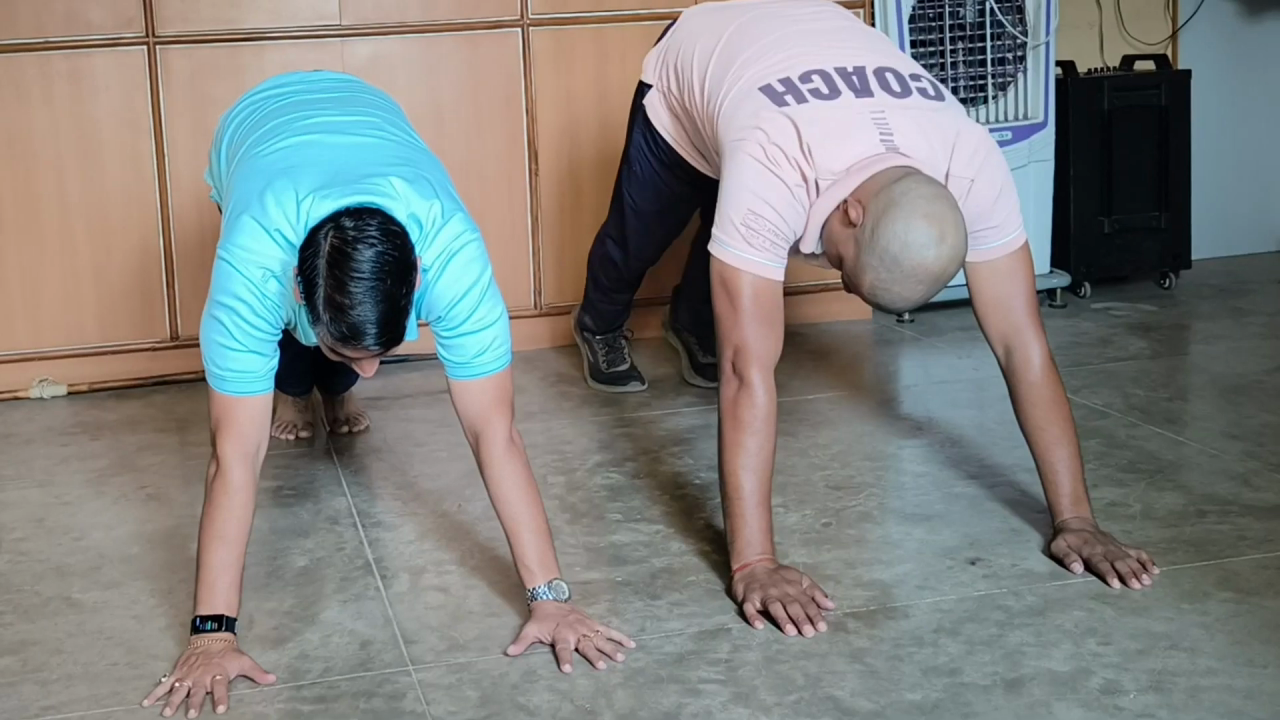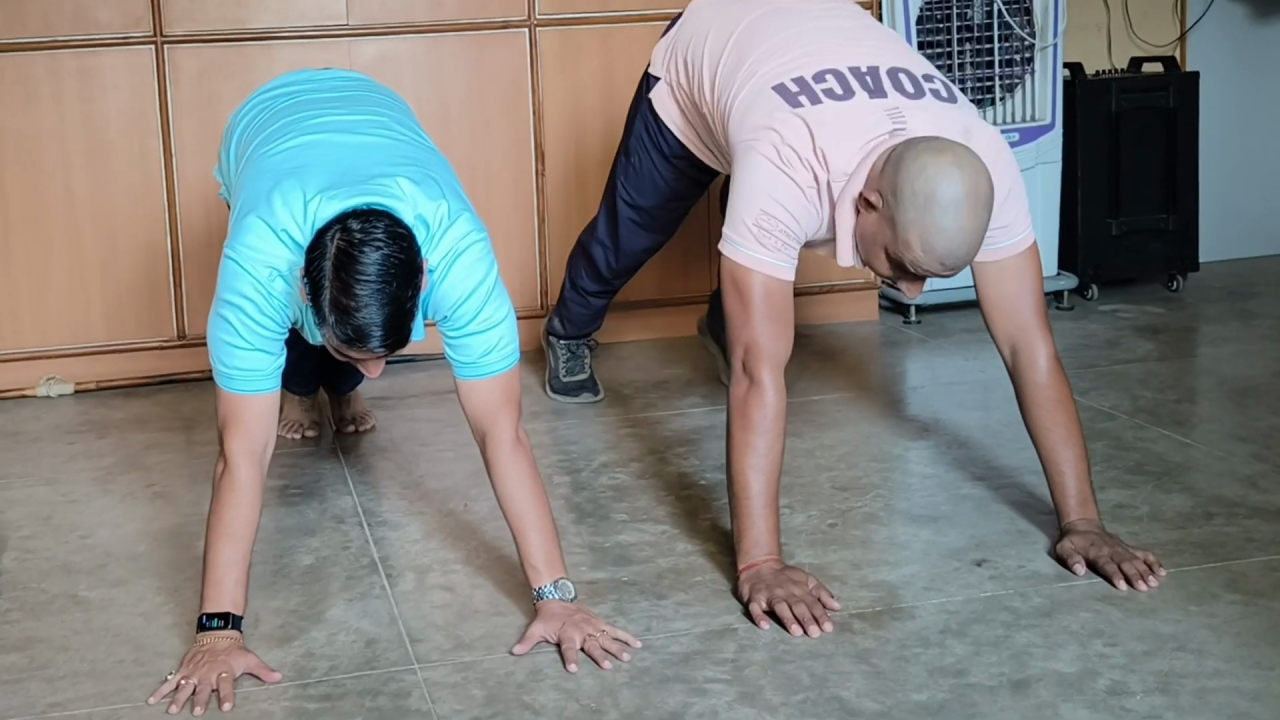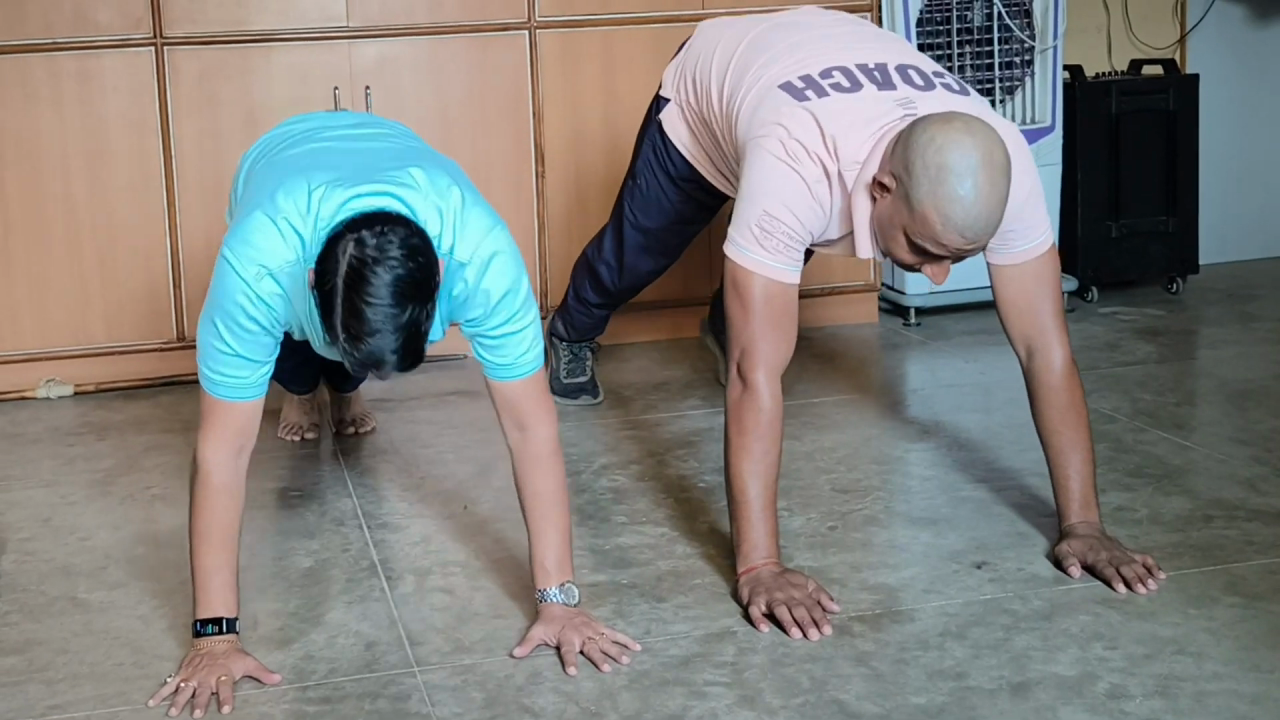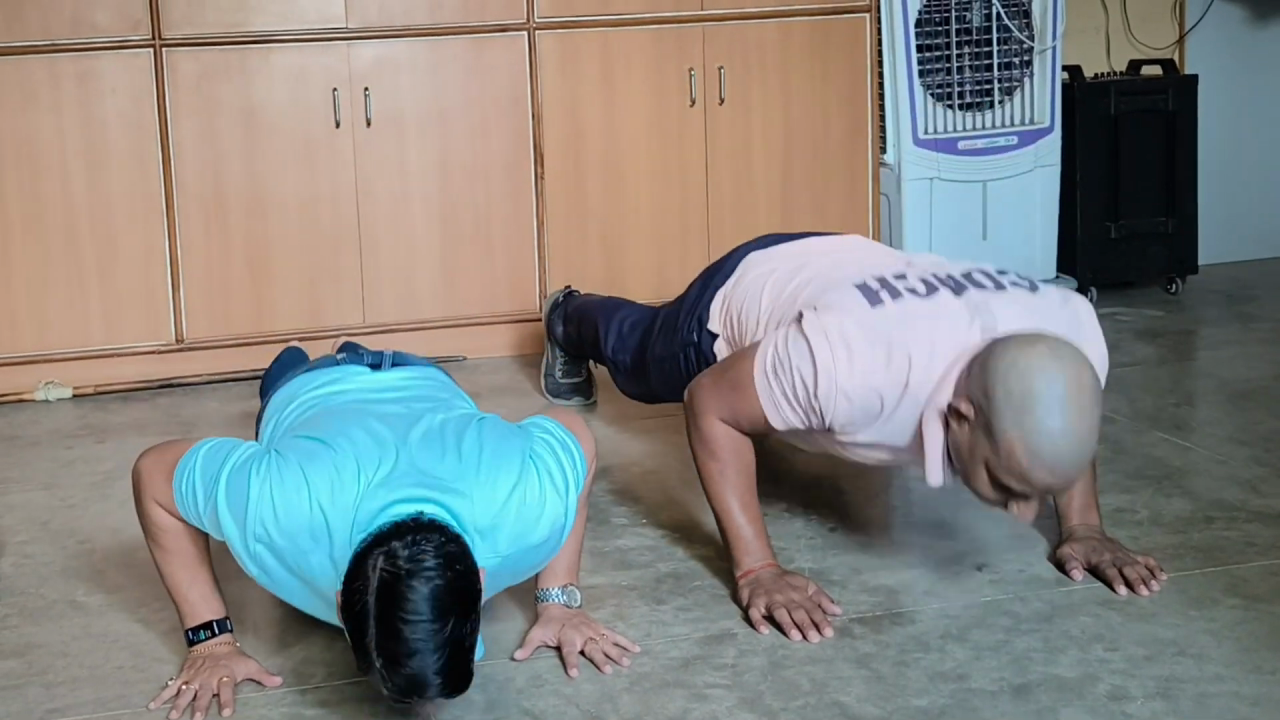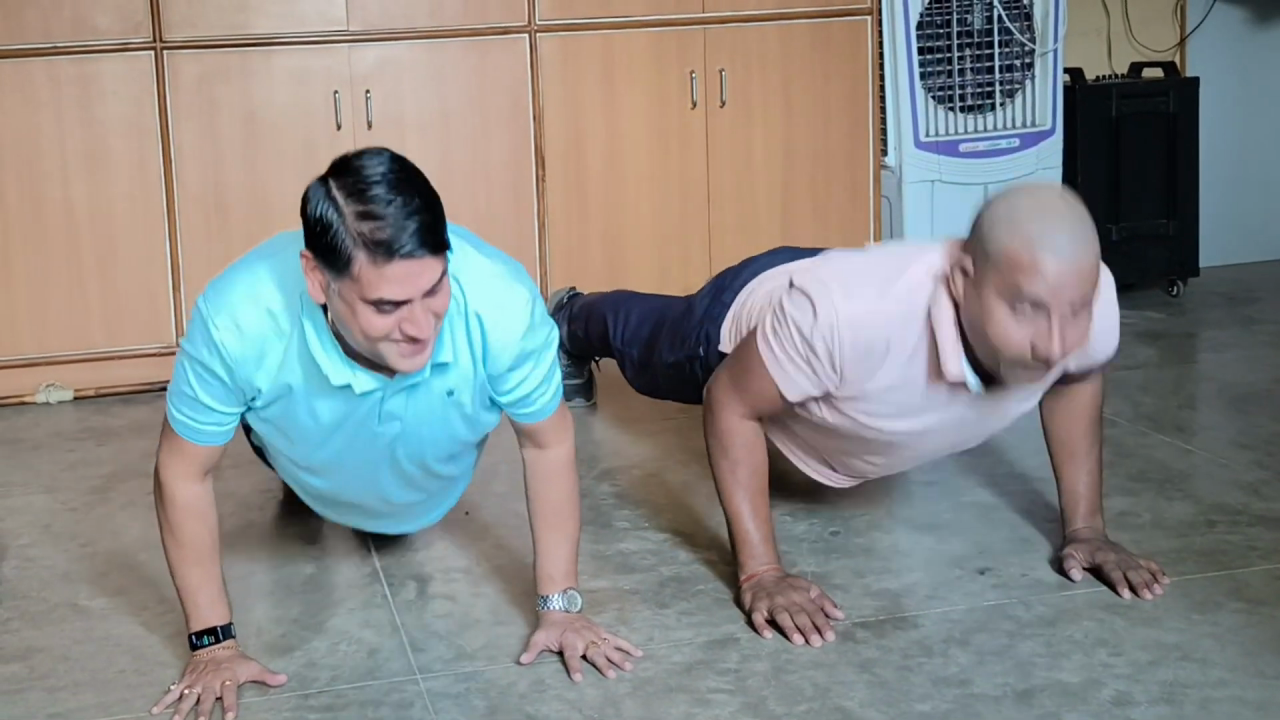
dt=0.5s
person 1, frame 1
left shoulder: (972, 165)
right shoulder: (774, 171)
left elbow: (1022, 344)
right elbow: (750, 371)
left wrist: (1075, 519)
right wrist: (754, 564)
left knee: (725, 249)
right knee: (638, 237)
left ankle: (692, 323)
right ankle: (602, 327)
person 1, frame 2
left shoulder: (983, 164)
right shoulder: (788, 170)
left elbow: (1028, 345)
right elbow: (760, 372)
left wrist: (1081, 520)
right wrist: (759, 562)
left knee: (756, 260)
right knee: (628, 234)
left ankle: (722, 325)
right ankle: (569, 334)
person 1, frame 3
left shoulder: (1001, 161)
right shoulder: (796, 165)
left elbow: (1045, 346)
right elbow: (758, 374)
left wrist: (1082, 524)
right wrist: (758, 565)
left knee: (774, 268)
right knee: (633, 255)
left ankle: (726, 324)
right ankle: (571, 334)
person 1, frame 4
left shoulder: (1077, 338)
right shoulder: (852, 372)
right elbow: (703, 405)
left wrist: (1082, 527)
right wrist: (755, 568)
left hip: (849, 265)
right hip: (749, 292)
right knee: (639, 357)
right ankle: (570, 320)
person 1, frame 5
left shoulder: (1088, 301)
right shoulder: (840, 311)
left elbow: (1077, 384)
right elbow: (728, 405)
left wrist: (1085, 529)
right wrist: (759, 571)
right knee: (648, 350)
right ankle: (575, 318)
person 2, frame 1
left shoulder: (453, 255)
right shoulder: (254, 264)
left elbow: (493, 431)
right elbow: (237, 454)
left wrist: (549, 596)
right wrist: (213, 631)
left knee: (341, 365)
right knee: (289, 359)
left ankle: (333, 390)
right ankle: (291, 388)
person 2, frame 2
left shoulder: (458, 253)
right shoulder: (260, 261)
left elbow: (500, 432)
right elbow: (244, 454)
left wrist: (556, 595)
right wrist: (218, 630)
left knee: (350, 356)
right knee: (298, 352)
left ankle: (339, 392)
right ankle: (297, 389)
person 2, frame 3
left shoulder: (478, 251)
right shoulder: (261, 258)
left elbow: (530, 422)
right elbow: (221, 450)
left wrist: (558, 597)
right wrist: (215, 632)
left knee: (349, 370)
right knee: (299, 364)
left ankle: (343, 388)
right ankle: (299, 388)
person 2, frame 4
left shoulder: (526, 511)
right shoulder: (279, 521)
left elbow: (575, 431)
right elbow: (150, 475)
left wrist: (559, 598)
right wrist: (210, 636)
left hip: (428, 396)
right hip: (312, 409)
left ankle: (356, 365)
right ankle: (296, 370)
person 2, frame 5
left shoulder: (500, 299)
right shoulder: (237, 318)
left elbow: (548, 444)
right elbow: (182, 477)
left wrist: (560, 602)
right wrist: (212, 639)
